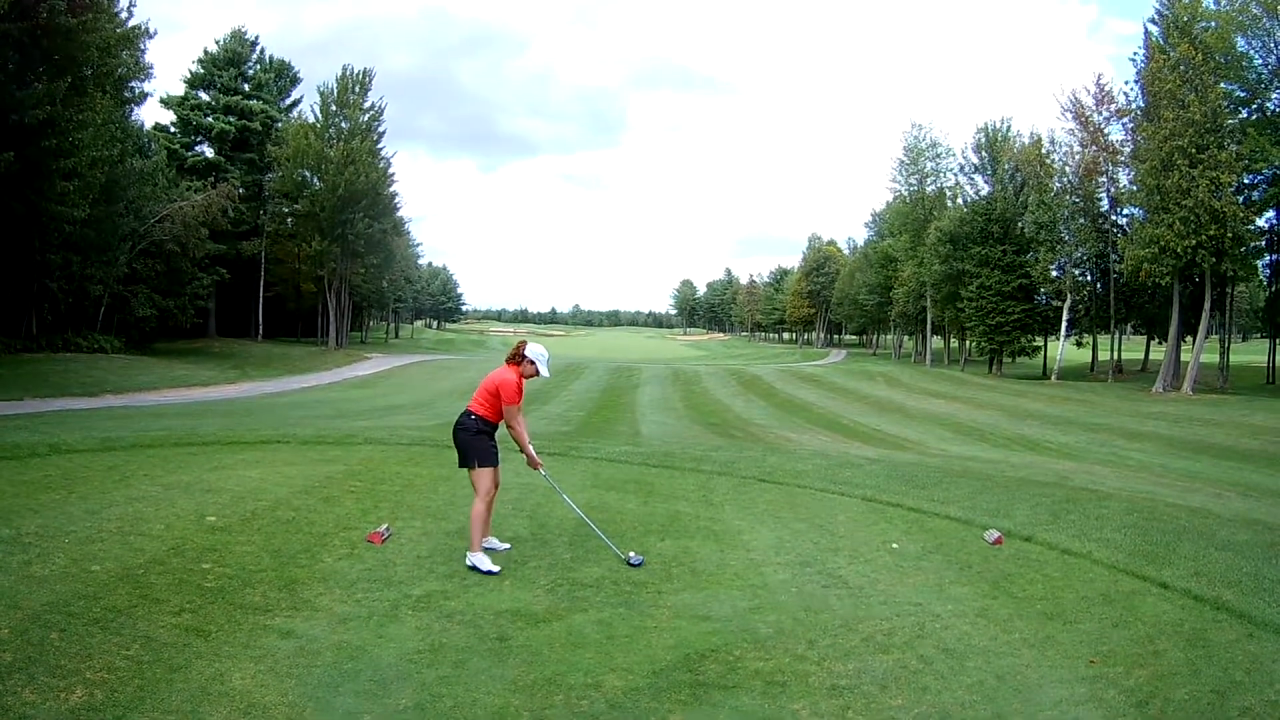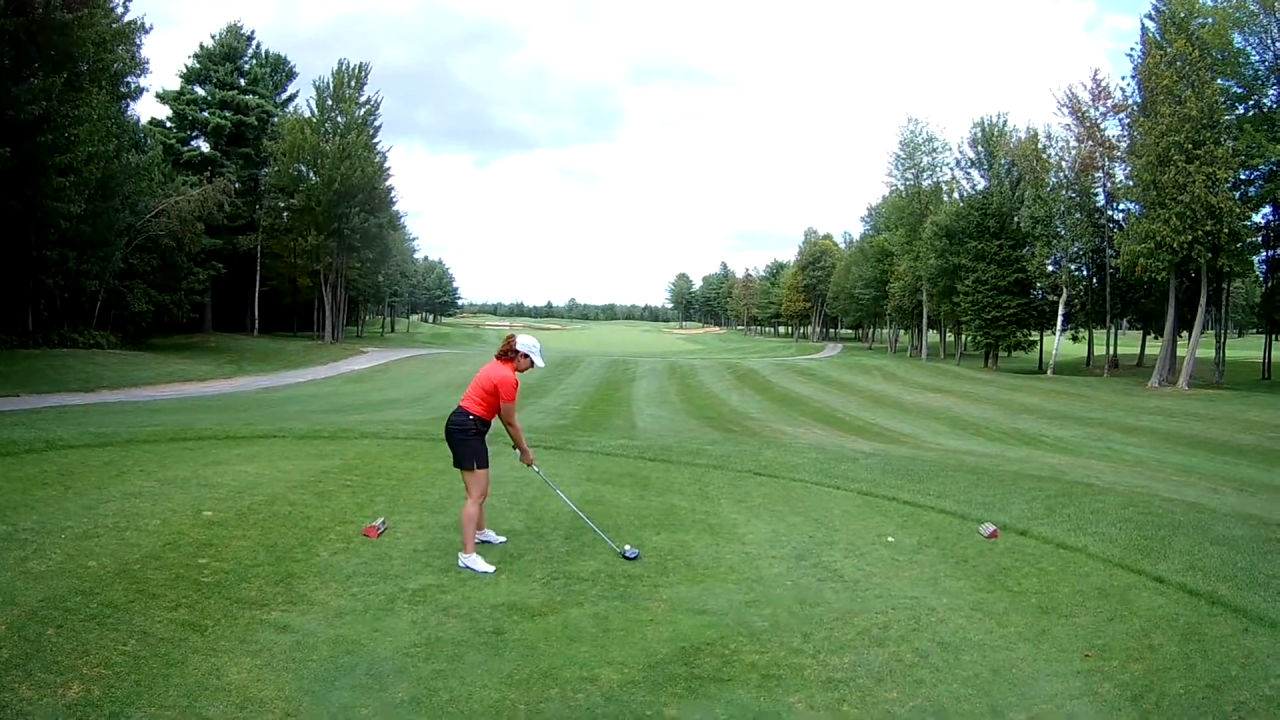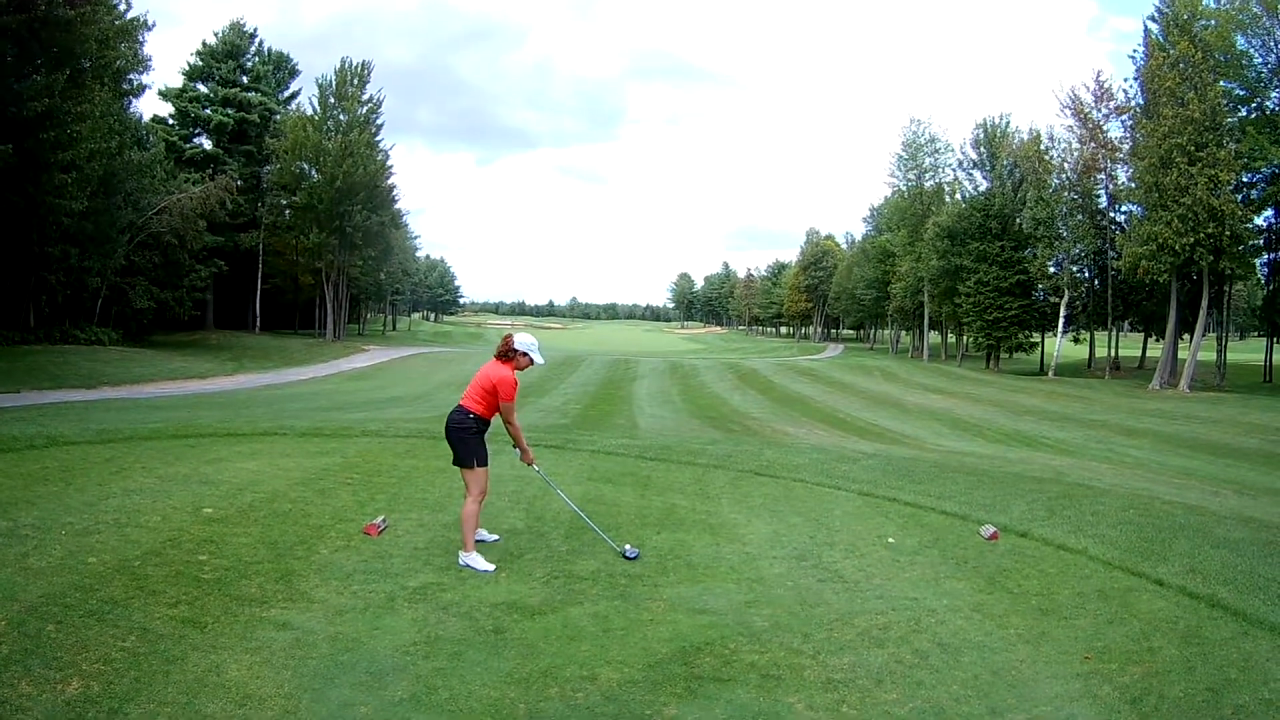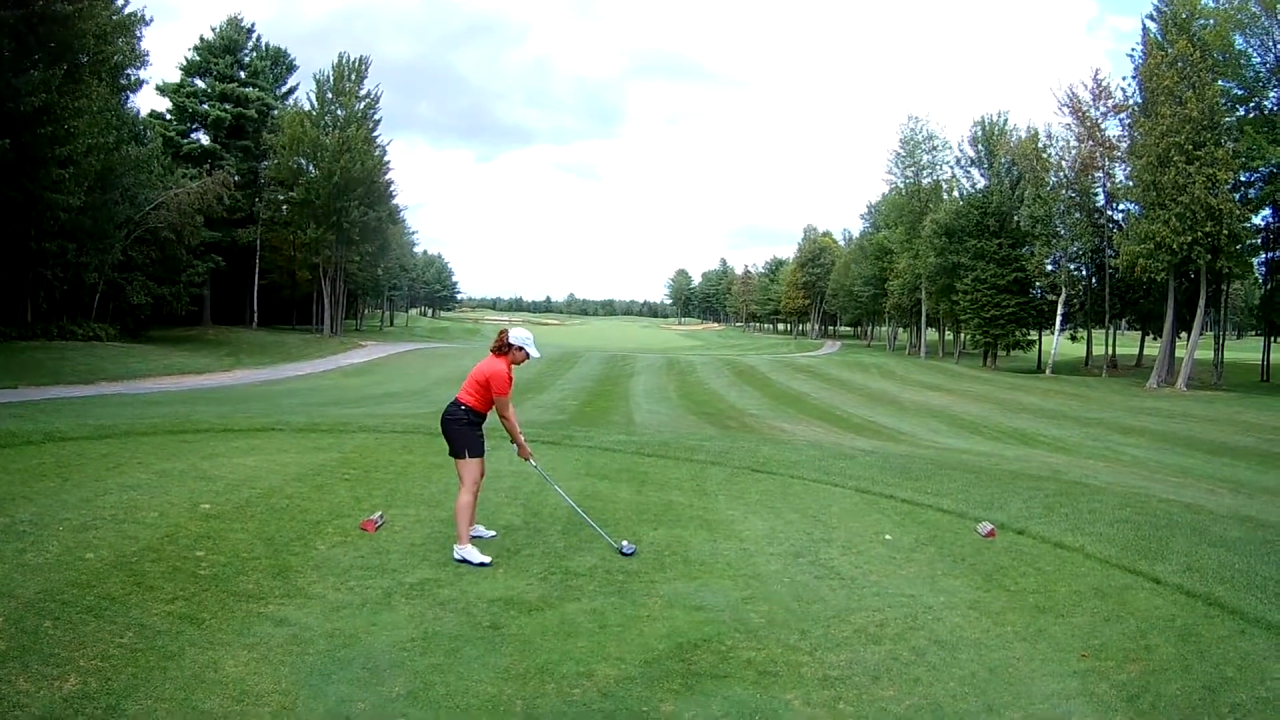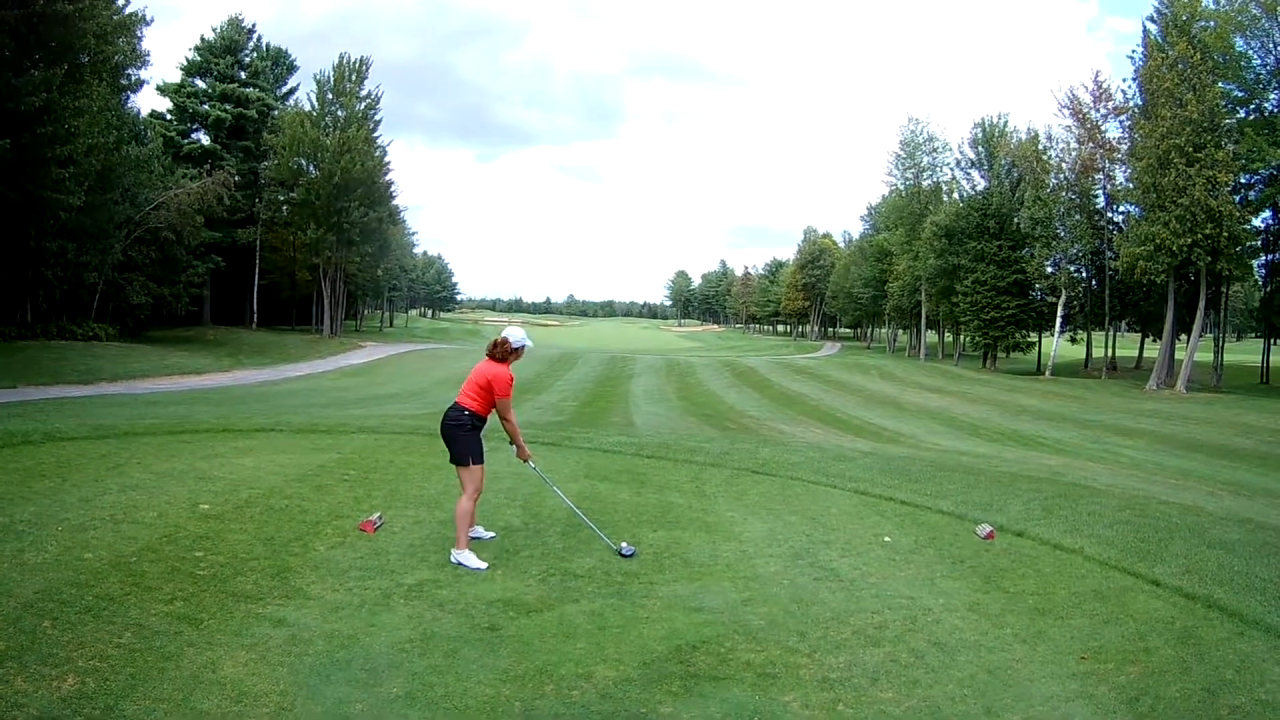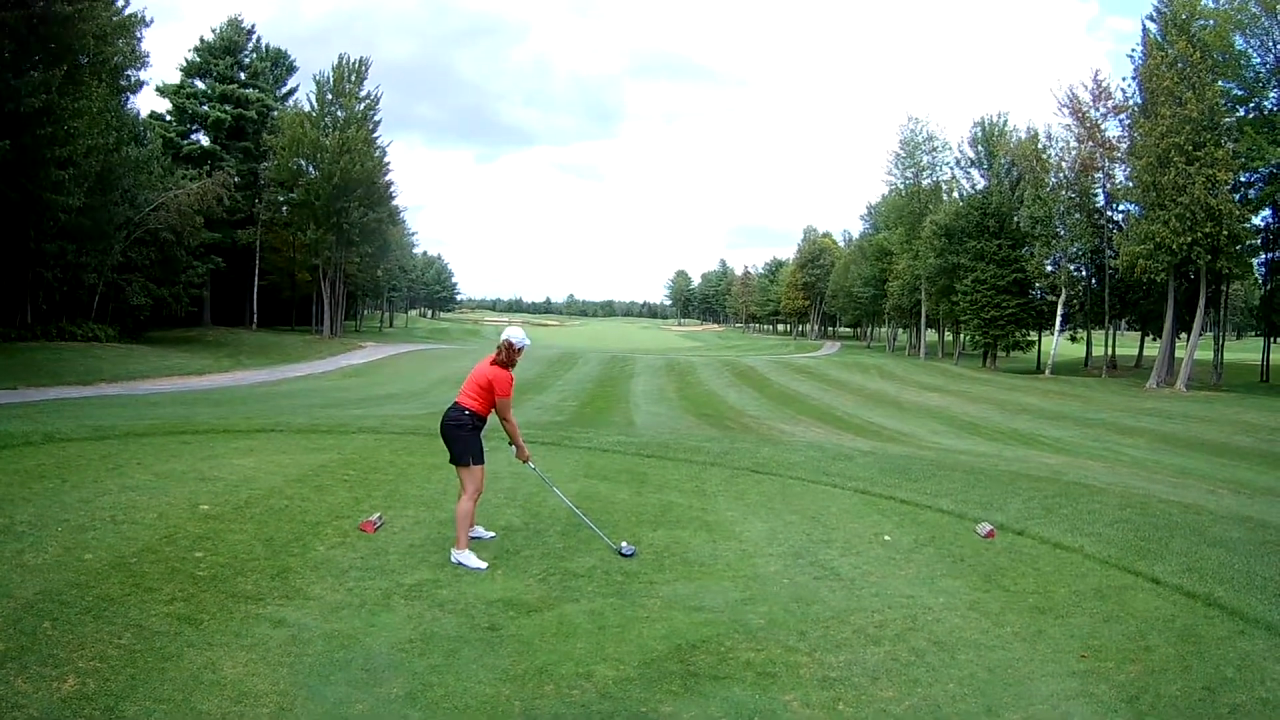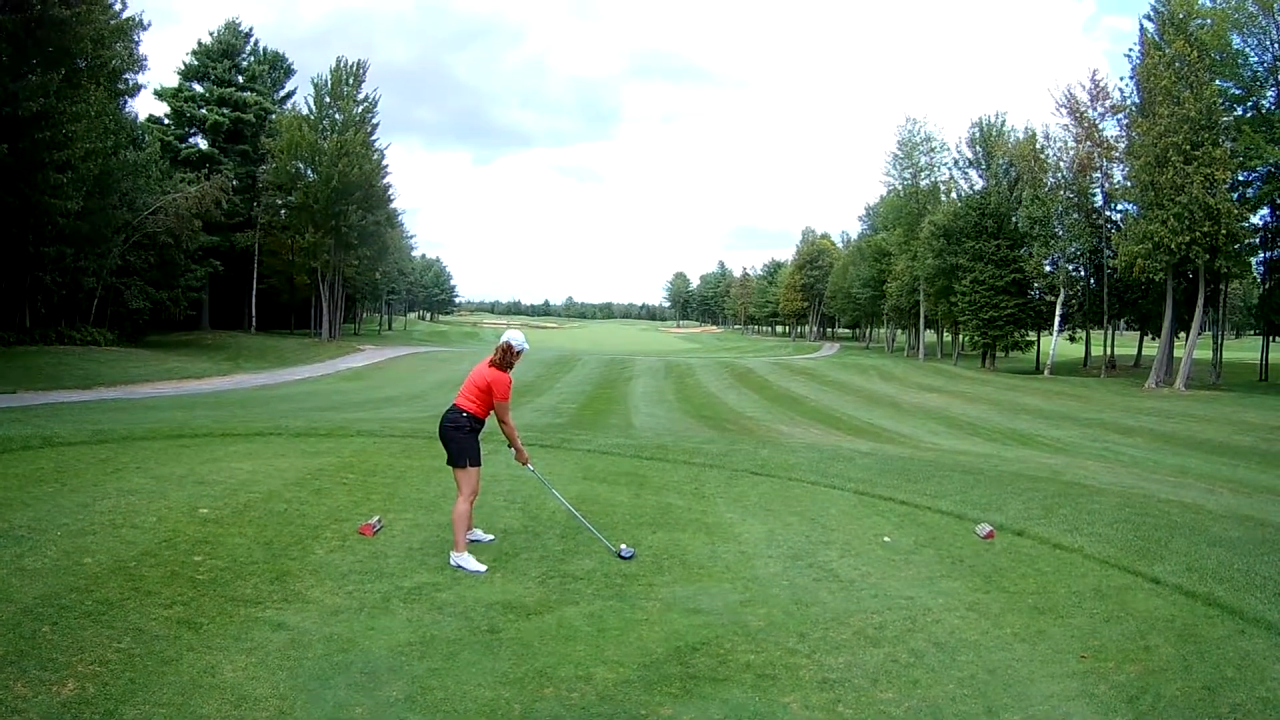
dt=0.3s
person 1, frame 1
left shoulder: (515, 376)
right shoulder: (508, 380)
left elbow: (518, 415)
right elbow: (511, 424)
left wrist: (529, 445)
right wrist: (529, 455)
left hip: (482, 430)
right hip: (472, 430)
left knee: (493, 486)
right knee: (484, 493)
left ankle: (485, 538)
right ankle: (475, 553)
person 1, frame 2
left shoulder: (499, 366)
right shoulder: (507, 378)
left elbow: (503, 413)
right elbow: (510, 422)
left wrist: (519, 444)
right wrist: (525, 451)
left hip: (464, 425)
right hip: (467, 429)
left knee: (480, 486)
right knee: (477, 494)
left ankle: (480, 531)
right ankle: (467, 555)
person 1, frame 3
left shoulder: (499, 365)
right shoulder: (506, 378)
left elbow: (504, 413)
right elbow: (509, 421)
left wrist: (521, 444)
right wrist: (524, 450)
left hip: (462, 423)
right hip: (467, 428)
left knee: (477, 485)
right knee: (477, 492)
left ankle: (474, 531)
right ankle: (467, 553)
person 1, frame 4
left shoulder: (501, 363)
right shoulder: (498, 371)
left elbow: (507, 405)
right elbow: (504, 415)
left wrist: (519, 436)
right wrist: (520, 445)
left hip: (468, 419)
right hip: (461, 421)
left knee: (477, 475)
right knee: (470, 484)
left ankle: (470, 526)
right ankle: (463, 546)
person 1, frame 5
left shoulder: (495, 364)
right shoulder: (501, 374)
left elbow: (505, 410)
right elbow: (505, 417)
left wrist: (518, 439)
right wrist: (520, 447)
left hip: (463, 422)
right hip: (462, 426)
left knee: (475, 480)
right knee: (472, 489)
left ankle: (470, 528)
right ankle: (460, 551)
person 1, frame 6
left shoulder: (494, 362)
right shoulder: (502, 375)
left elbow: (503, 411)
right elbow: (506, 417)
left wrist: (516, 440)
right wrist: (520, 447)
left hip: (460, 422)
right hip: (463, 426)
left knee: (472, 482)
right knee: (472, 490)
left ankle: (470, 528)
right ankle: (460, 550)
person 1, frame 7
left shoulder: (492, 364)
right shoulder: (500, 377)
left elbow: (502, 413)
right elbow: (503, 420)
left wrist: (516, 440)
right wrist: (519, 449)
left hip: (459, 424)
right hip: (461, 428)
left knee: (470, 485)
right knee: (468, 492)
left ankle: (468, 530)
right ankle: (459, 553)
